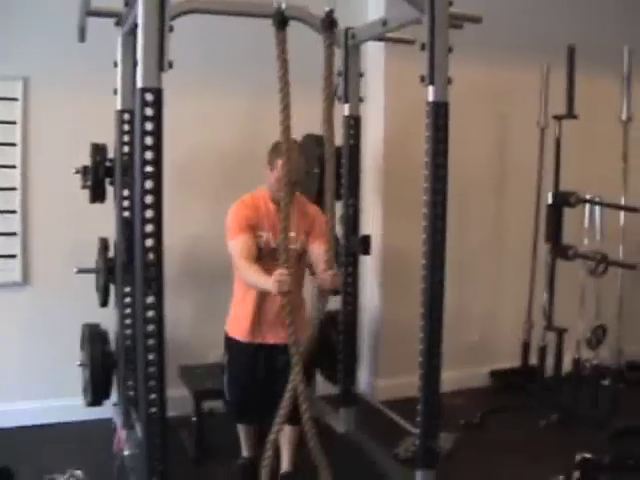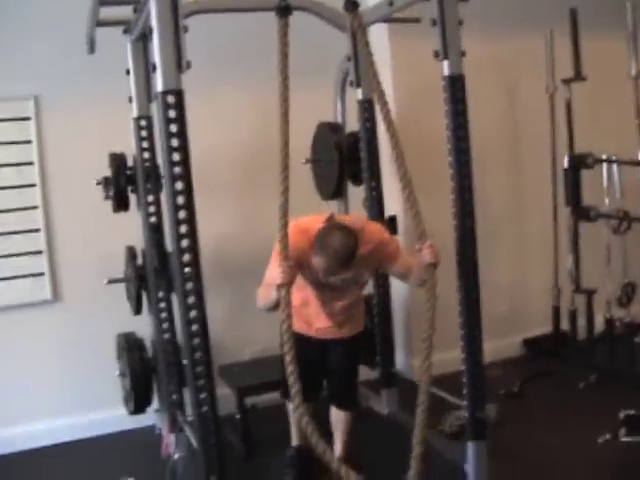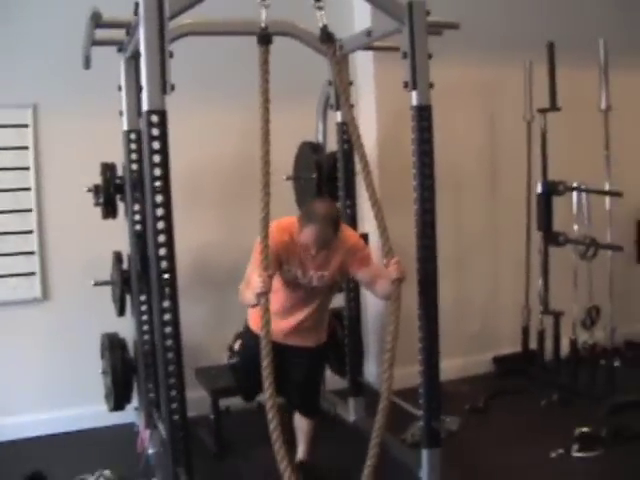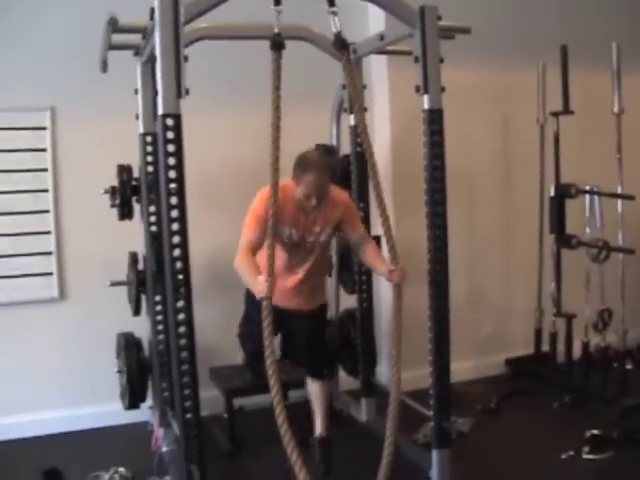
dt=0.7s
person 1, frame 1
left shoulder: (313, 214)
right shoulder: (244, 210)
left elbow: (322, 264)
right elbow: (242, 263)
left wrist: (331, 277)
right wrist: (269, 282)
left hip: (291, 331)
right hip: (245, 330)
left knee: (290, 403)
right knee: (243, 401)
person 1, frame 2
left shoulder: (375, 239)
right shoulder: (297, 235)
left elbow: (410, 273)
right elbow: (263, 300)
left wrist: (424, 263)
right wrist: (276, 288)
left hip: (346, 326)
right hip: (302, 323)
left knee: (343, 393)
right knee: (298, 389)
left ankle: (339, 456)
right ankle: (296, 447)
person 1, frame 3
left shoulder: (349, 243)
right shoulder: (278, 234)
left elbow: (376, 283)
right elbow: (246, 290)
left wrist: (391, 279)
right wrist: (254, 293)
left hip: (309, 337)
right hip: (265, 329)
left knee: (305, 401)
right ankle: (242, 347)
person 1, frame 4
left shoulder: (340, 201)
right shoulder: (270, 198)
left elbow: (362, 242)
right elbow: (244, 253)
left wrist: (386, 269)
right wrist: (254, 280)
left hip: (309, 300)
right hip: (267, 296)
left knee: (315, 366)
left ankle: (321, 435)
